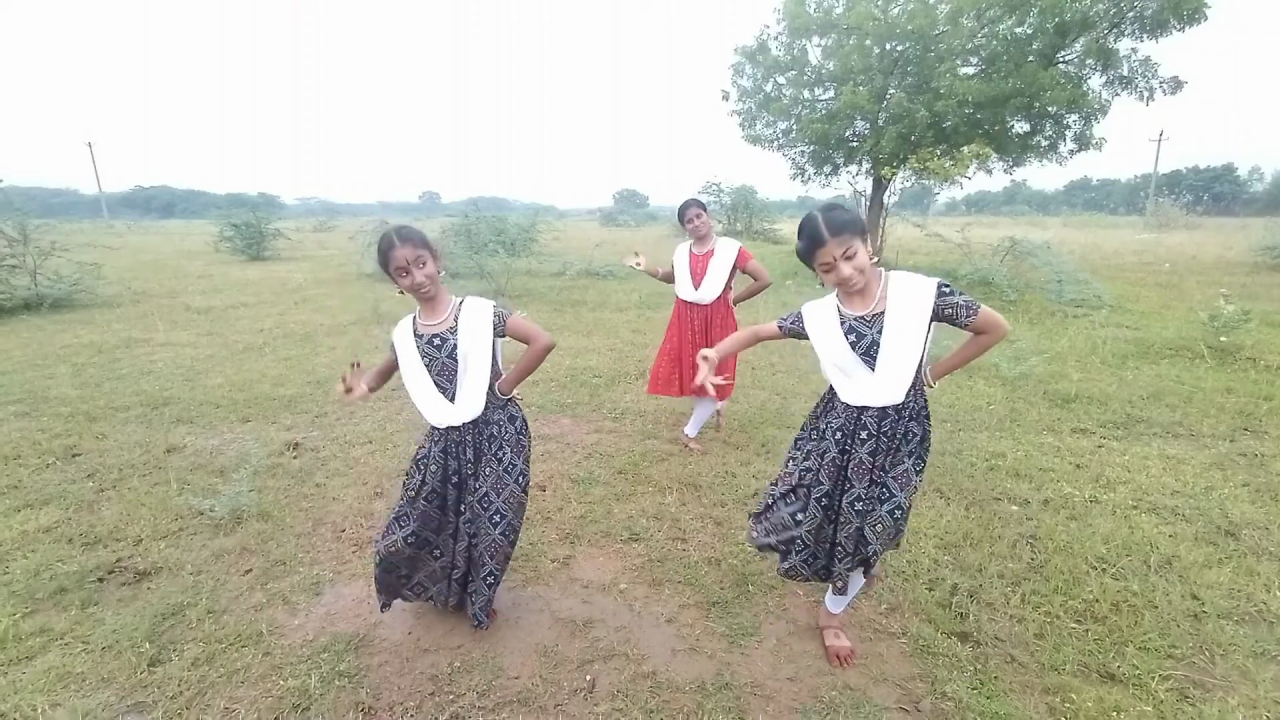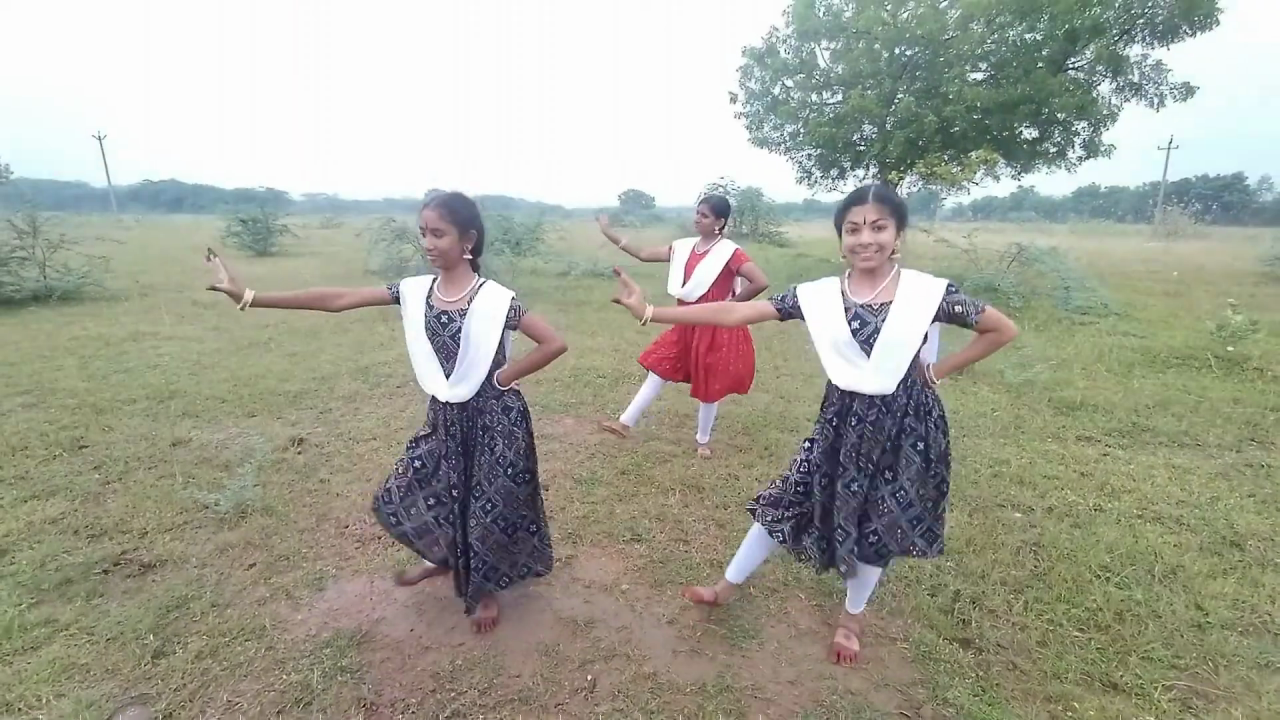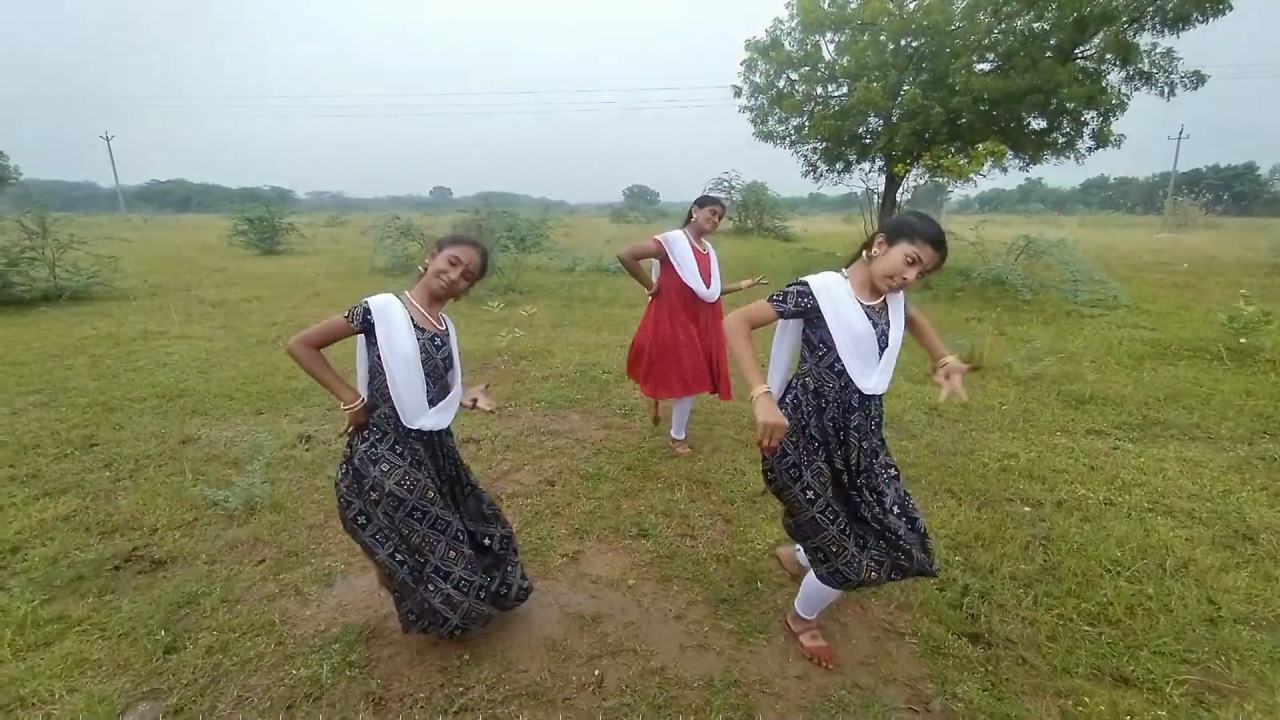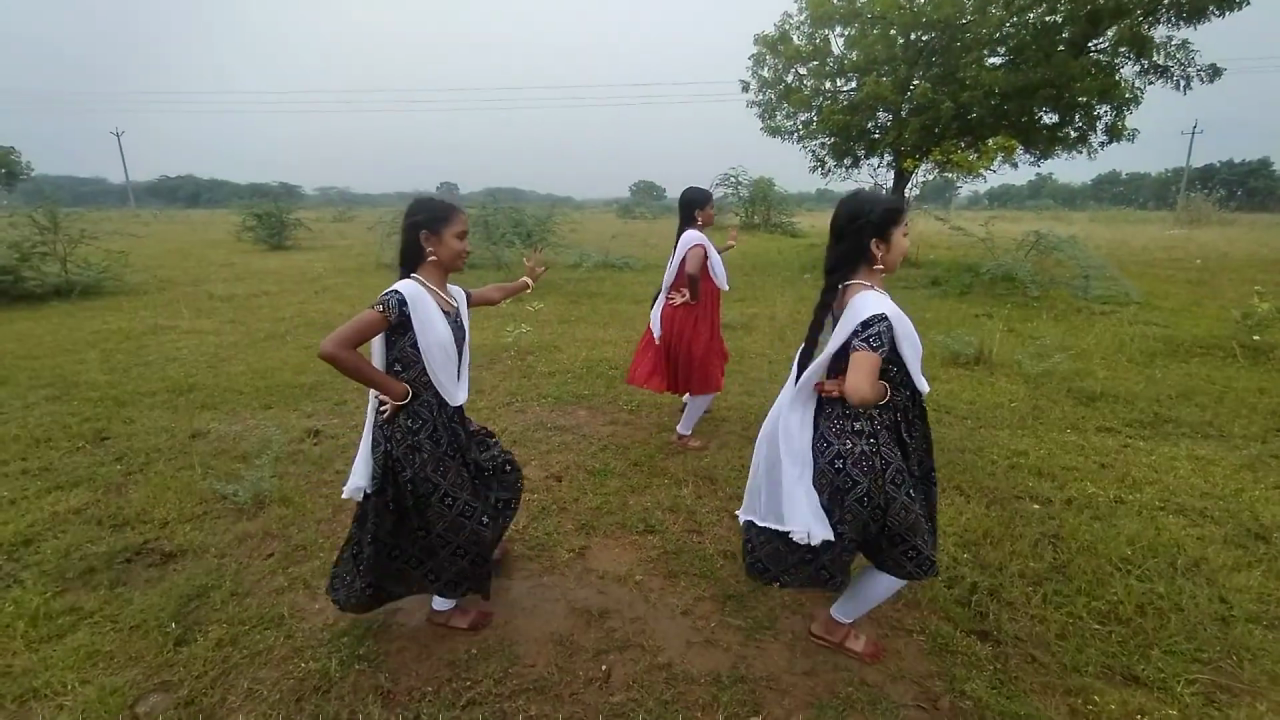
dt=0.7s
person 1, frame 1
left shoulder: (921, 292)
right shoulder: (815, 313)
left elbow: (995, 328)
right elbow: (755, 332)
left wrist: (932, 373)
right wrist: (712, 357)
left hip: (896, 433)
right hip: (836, 427)
left knee: (863, 525)
right knee: (792, 516)
left ankle: (832, 614)
person 1, frame 2
left shoulder: (930, 293)
right shoulder: (816, 296)
left elbow: (1003, 330)
right elbow: (735, 313)
left wrist: (936, 372)
right wrist: (651, 312)
left hip: (902, 425)
right hip: (843, 418)
left knee: (879, 524)
right knee: (786, 503)
left ankle: (851, 616)
right ankle: (728, 586)
person 1, frame 3
left shoulder: (892, 302)
right shoulder: (820, 291)
left elbow: (915, 317)
right elbow: (736, 322)
left wrist: (946, 361)
right wrist: (763, 396)
left hip: (856, 436)
right hip: (810, 436)
left knee: (885, 530)
right knee: (850, 548)
left ankle: (797, 553)
right ankle: (801, 617)
person 1, frame 4
left shoulder: (841, 293)
right shoulder: (876, 312)
right elbow: (859, 393)
right wrist: (884, 390)
left hip: (828, 439)
right hip: (863, 451)
right knee: (906, 551)
right ankle: (834, 625)
person 2, frame 1
left shoulder: (479, 312)
right shoulder: (403, 332)
left elbow: (543, 341)
right elbow: (386, 375)
left wrist: (504, 386)
right wrist: (361, 388)
left hip: (494, 430)
right hip: (444, 439)
left knee: (490, 519)
right knee: (414, 521)
left ankle: (479, 597)
right ankle: (447, 590)
person 2, frame 2
left shoulder: (497, 300)
right shoulder: (414, 291)
left elbow: (555, 343)
right elbow: (338, 300)
left wrist: (505, 377)
right wrist: (251, 297)
left hip: (492, 417)
right hip: (446, 417)
left knee: (489, 505)
right knee: (406, 495)
left ankle: (486, 591)
right ankle: (441, 558)
person 2, frame 3
left shoulder: (447, 329)
right shoulder: (379, 310)
right elbow: (300, 344)
left wrist: (469, 396)
right wrist: (350, 399)
left hip: (433, 445)
right hip: (386, 447)
left knee: (470, 526)
person 2, frame 4
left shoulder: (451, 296)
right shoulder: (404, 297)
left elbow: (490, 295)
right elbow: (332, 349)
left wrist: (527, 281)
right wrist: (394, 388)
left hip: (446, 421)
right hip: (414, 428)
left knee: (499, 473)
right knee: (462, 515)
left ankle: (481, 550)
right ankle: (444, 606)
person 3, frame 1
left shoulder: (731, 249)
right shoulder: (682, 252)
left elbow: (764, 279)
right elbow: (672, 276)
left wrist: (734, 299)
right wrist: (646, 268)
left hip: (716, 322)
right hip: (684, 321)
right knee: (685, 376)
left ankle: (690, 433)
right ankle: (714, 405)
person 3, frame 2
left shoulder: (730, 252)
right shoulder: (684, 247)
left elbow: (761, 282)
right elbow: (644, 254)
left wrist: (733, 302)
right wrist: (611, 235)
left hip: (714, 325)
right hip: (686, 322)
left knee: (709, 385)
right knee: (658, 368)
left ankle: (703, 439)
right ankle: (626, 423)
person 3, frame 3
left shoulder: (707, 249)
right shoulder: (672, 241)
right elbow: (625, 255)
left wrist: (744, 285)
right wrist: (651, 287)
left hip: (702, 320)
right hip: (674, 320)
left knee: (699, 379)
right knee: (685, 379)
right ankle: (677, 436)
person 3, frame 4
left shoulder: (691, 238)
right shoulder: (697, 240)
right elbow: (691, 272)
left wrist: (726, 247)
right wrist: (694, 296)
left hip: (686, 318)
right hip: (690, 319)
left knee: (705, 371)
right knee: (707, 378)
left ankle: (690, 401)
right ankle: (683, 434)
